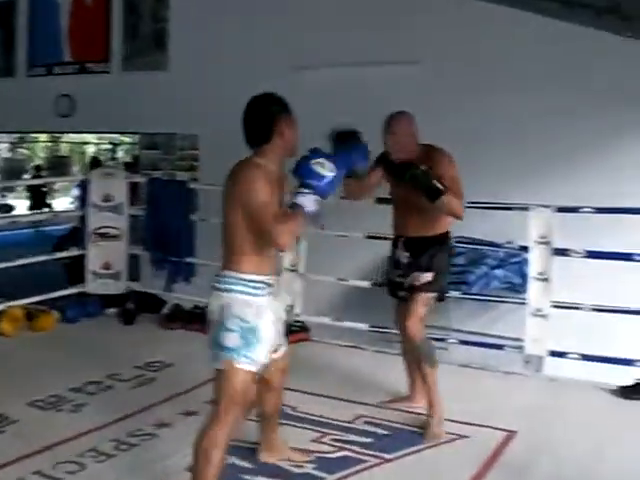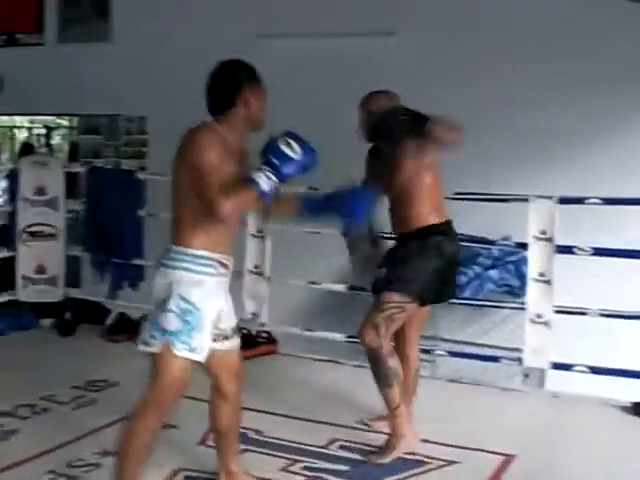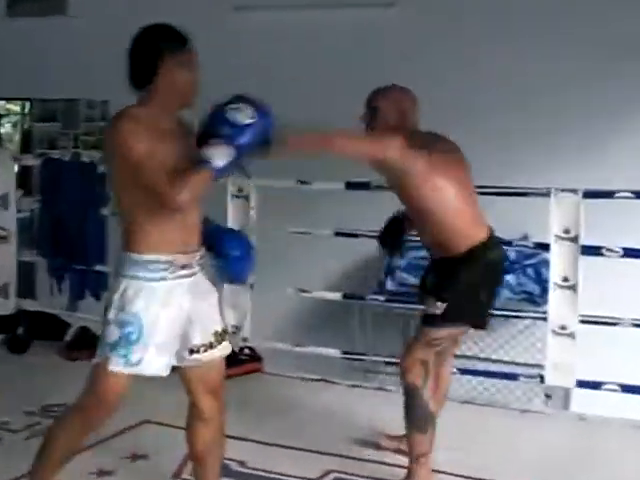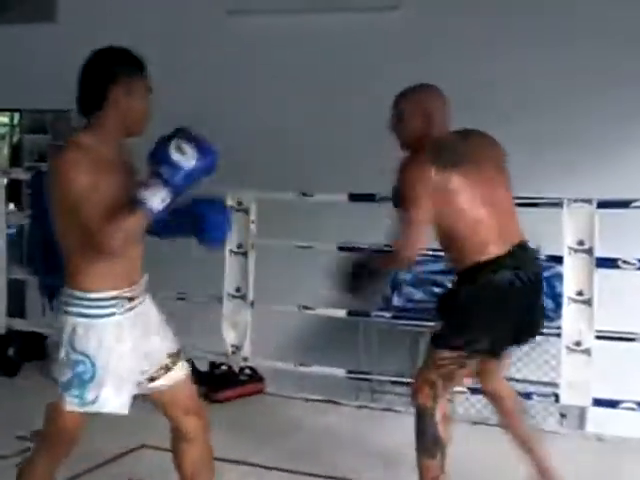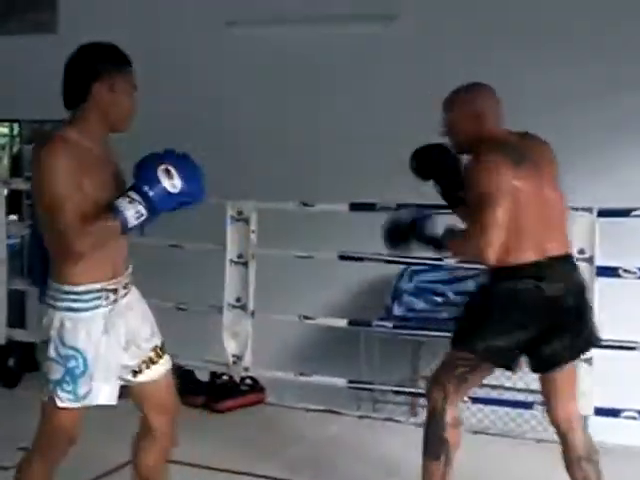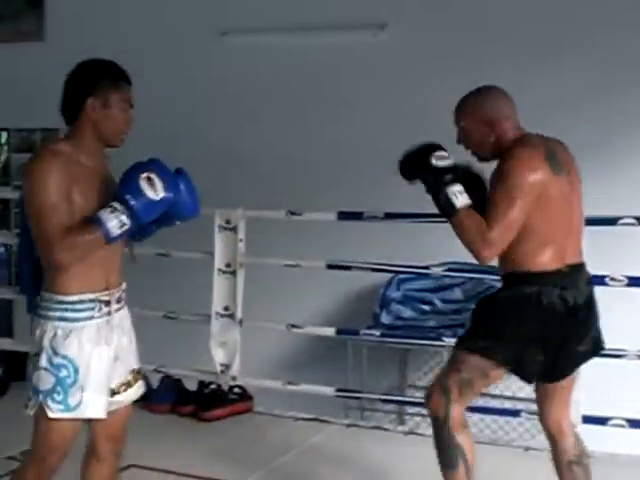
dt=0.2s
person 1, frame 1
left shoulder: (267, 172)
right shoulder: (253, 175)
right elbow: (281, 237)
right wrist: (313, 190)
left hip: (259, 293)
right hip: (243, 296)
left knee: (274, 374)
right knee: (229, 409)
left ankle: (271, 445)
person 1, frame 2
left shoulder: (237, 148)
right shoulder: (204, 140)
left elbow: (259, 204)
right elbow: (222, 208)
right wrist: (273, 173)
left hip: (215, 280)
right hip: (190, 276)
left knee: (230, 382)
right knee: (161, 398)
person 1, frame 3
left shoulder: (178, 128)
right shoulder: (128, 129)
right elbow: (176, 197)
right wrist: (224, 148)
left hip: (190, 278)
right hip: (148, 281)
left knee: (210, 398)
right knee: (96, 408)
person 1, frame 4
left shoulder: (117, 155)
right shoulder: (73, 162)
right elbow: (109, 239)
right wrist: (167, 182)
left hip: (137, 310)
right hip: (95, 317)
left knee: (192, 418)
right knee: (59, 439)
person 1, frame 5
left shoulder: (100, 149)
right shoulder: (57, 155)
right elbow: (78, 241)
left wrist: (157, 200)
right wrist: (143, 199)
left hip: (124, 301)
right hip: (80, 311)
left knee: (163, 415)
right knee: (56, 439)
person 1, frame 6
left shoulder: (99, 164)
right shoulder: (49, 166)
right elbow: (62, 251)
left wrist: (149, 219)
right wrist: (127, 209)
left hip: (115, 316)
right hip: (71, 322)
left knee: (108, 443)
person 2, frame 1
left shoulder: (437, 159)
right shoulder: (387, 161)
left elbow: (458, 210)
right elbow: (355, 192)
left wrist: (426, 184)
left hip: (431, 248)
right hip: (403, 248)
left knee: (413, 325)
right knee: (405, 323)
left ankle: (436, 406)
right ankle: (416, 393)
person 2, frame 2
left shoulder: (409, 143)
right shoulder: (378, 155)
left elbow: (453, 134)
right elbow: (362, 198)
left wrist: (416, 123)
left hip: (430, 244)
right hip: (419, 245)
left knee: (373, 333)
right knee: (405, 335)
left ankle: (402, 429)
right ankle: (402, 415)
person 2, frame 3
left shoulder: (398, 146)
right shoulder: (439, 145)
left elbow: (330, 142)
left wrist: (269, 140)
right wrist: (410, 220)
left hip: (471, 269)
right hip: (482, 258)
left knee: (416, 366)
right knee: (438, 351)
right ankle: (418, 437)
person 2, frame 4
left shoulder: (420, 167)
right shoulder: (482, 144)
left elbow: (409, 250)
left wrist: (373, 267)
left hip: (486, 286)
right hip: (521, 270)
left knee: (429, 392)
right knee: (490, 378)
person 2, frame 5
left shoulder: (490, 163)
right shoulder: (536, 147)
left elbow: (486, 249)
left wrist: (434, 234)
right wrist: (456, 186)
left hip: (516, 291)
right hip: (563, 285)
left knee: (443, 393)
right knee: (565, 415)
person 2, frame 6
left shoulder: (522, 161)
right shoulder: (553, 150)
left elbow: (486, 247)
left wrist: (447, 188)
right wrist: (468, 188)
left hip: (532, 298)
right hip: (572, 294)
left knee: (444, 400)
right knee: (558, 420)
